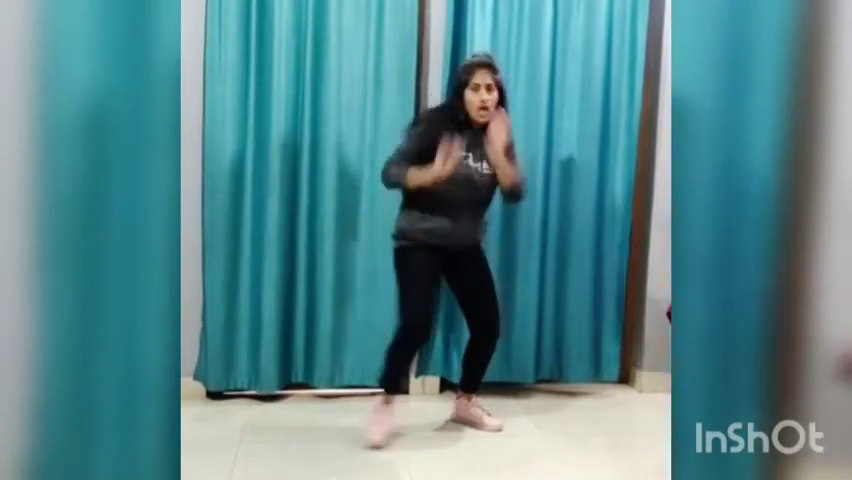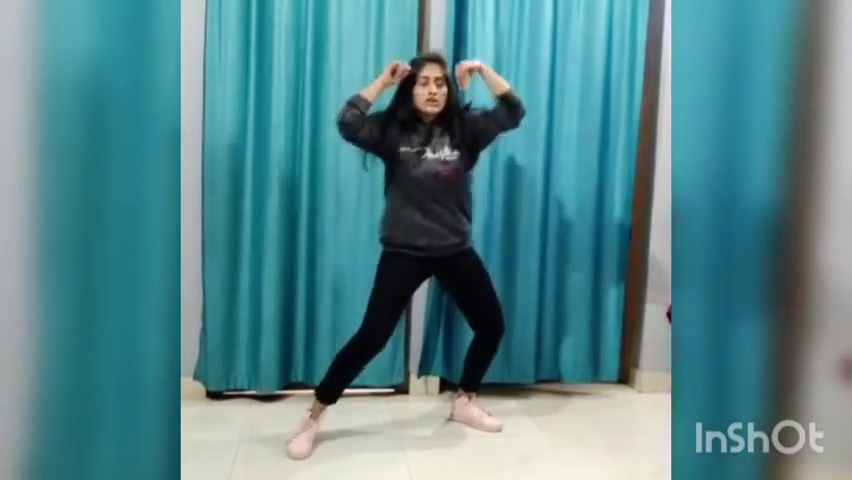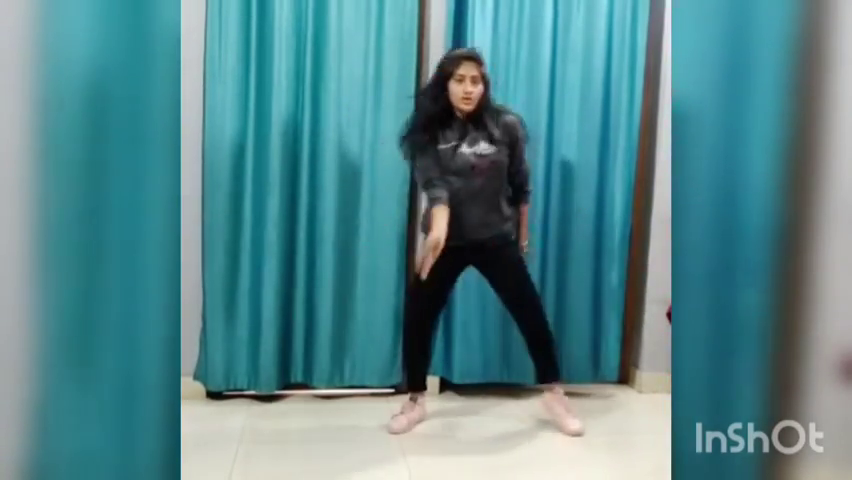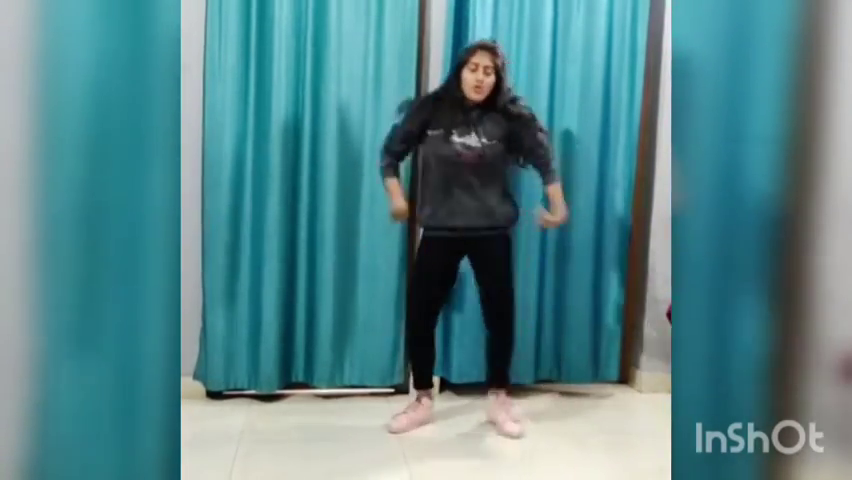
dt=0.5s
person 1, frame 1
left shoulder: (502, 138)
right shoulder: (434, 125)
left elbow: (513, 193)
right elbow: (391, 173)
left wrist: (499, 157)
right wrist: (435, 174)
left hip: (466, 245)
right hip: (419, 242)
left knee: (488, 326)
right knee: (417, 323)
left ankle: (466, 402)
right ankle: (385, 405)
person 1, frame 2
left shoulder: (465, 127)
right shoulder: (391, 131)
left elbow: (513, 113)
right elbow: (347, 123)
left wrist: (482, 70)
right wrist: (384, 81)
left hip: (455, 250)
right hip: (403, 252)
left knee: (491, 325)
right knee: (371, 336)
left ankle: (465, 401)
right ankle: (313, 417)
person 1, frame 3
left shoulder: (505, 126)
right shoulder: (428, 131)
left elbow: (520, 186)
right elbow: (435, 188)
left wrist: (522, 234)
right wrist: (436, 231)
left hip: (498, 241)
right hip: (450, 240)
left knee: (533, 319)
right knee: (417, 321)
left ankle: (554, 396)
right ankle: (415, 402)
person 1, frame 4
left shoulder: (510, 119)
right shoulder: (431, 112)
left elbow: (543, 158)
right elbow: (390, 153)
left wrist: (557, 204)
right wrist: (395, 195)
left hip: (491, 233)
right hip: (440, 233)
left knee: (499, 315)
right knee: (420, 317)
left ankle: (499, 400)
right ankle: (422, 401)
